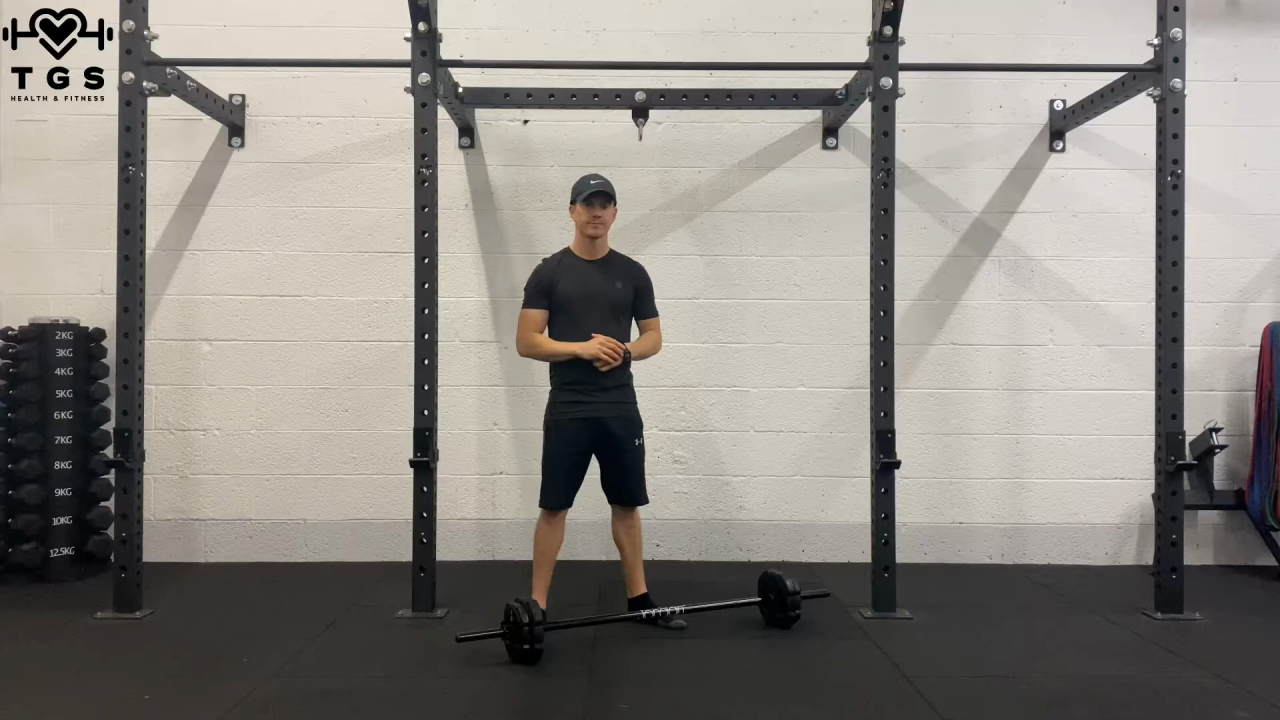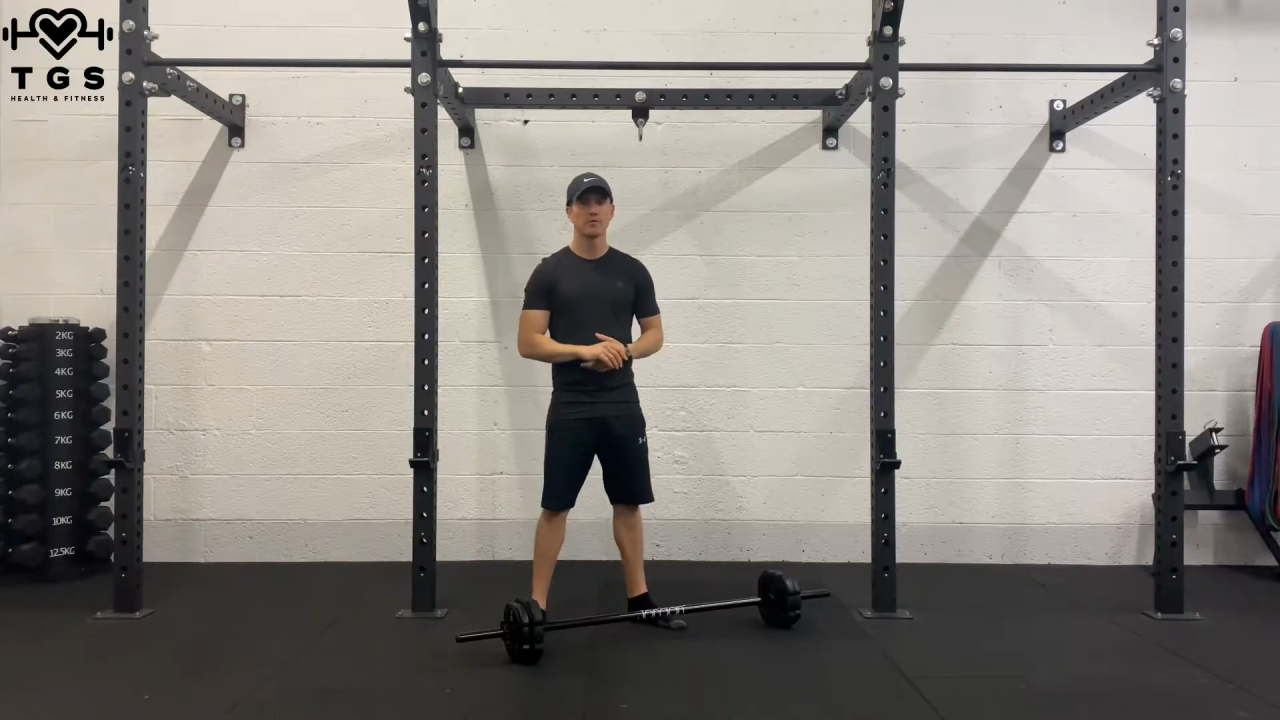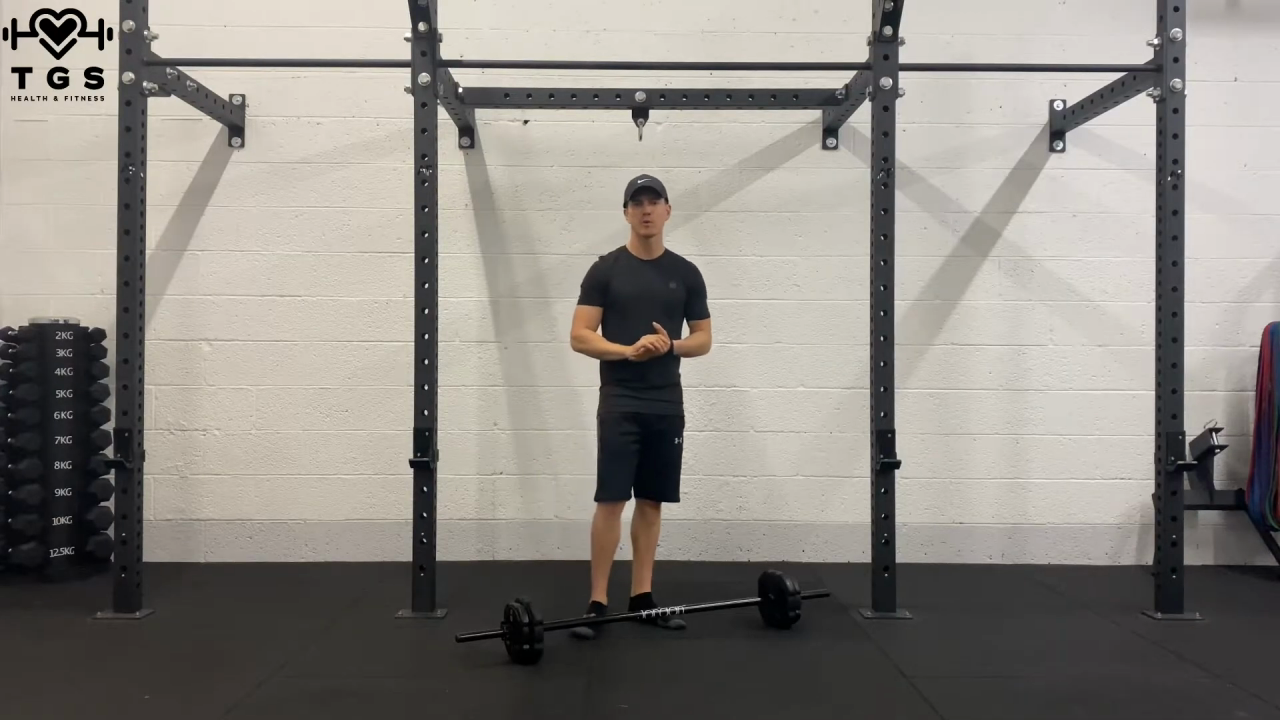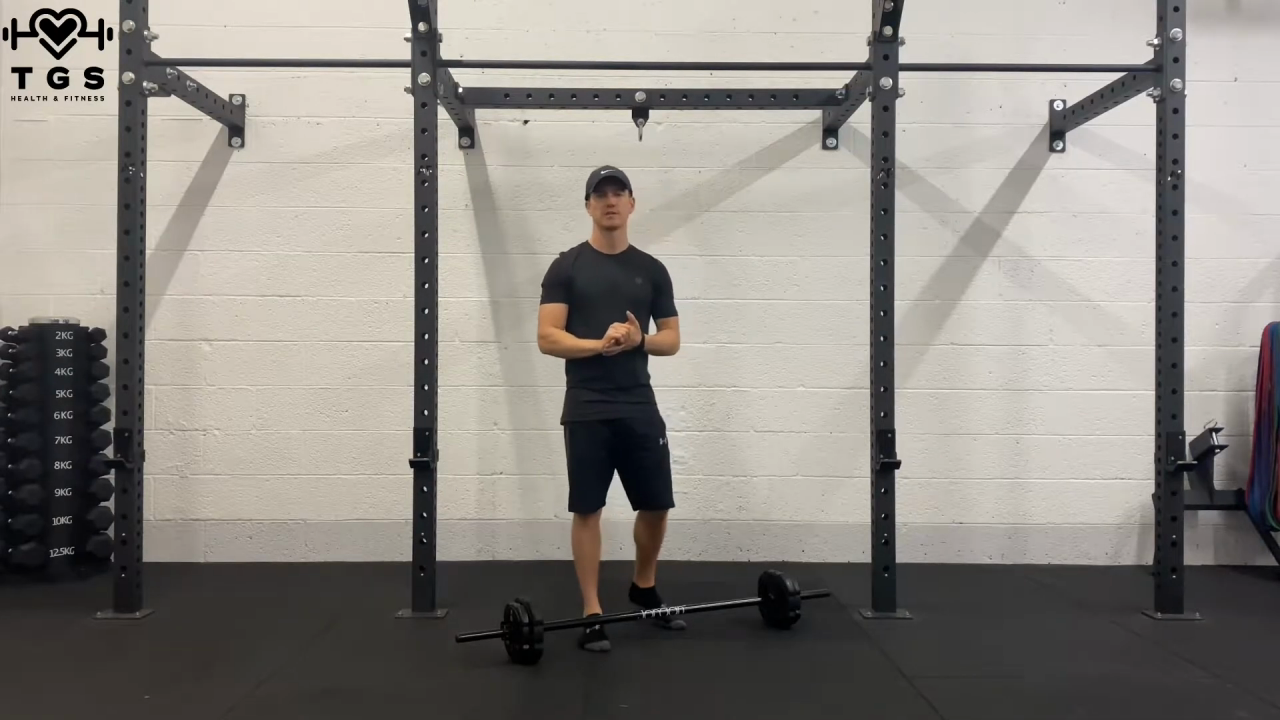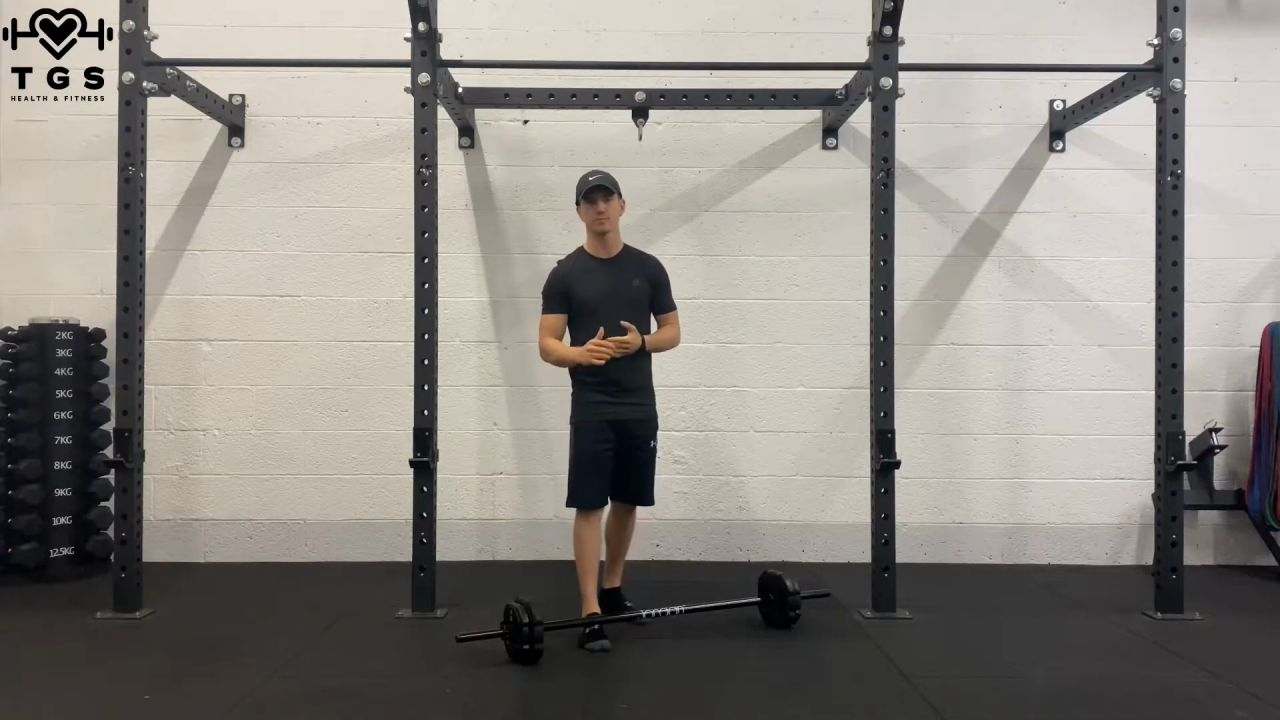
dt=1s
person 1, frame 1
left shoulder: (632, 273)
right shoulder: (550, 272)
left elbow: (653, 337)
right elbow: (526, 341)
left wrist: (624, 351)
right wrist: (581, 348)
left hip: (620, 407)
right hip: (568, 409)
left knee: (627, 504)
right knee: (554, 506)
left ankle: (638, 597)
right ankle: (537, 604)
person 1, frame 2
left shoulder: (632, 271)
right shoulder: (550, 271)
left elbow: (655, 334)
right elbow: (528, 342)
left wrist: (625, 351)
right wrist: (584, 351)
left hip: (623, 405)
right hip: (571, 408)
left knee: (629, 502)
right knee: (555, 506)
left ankle: (638, 596)
right ankle: (537, 604)
person 1, frame 3
left shoulder: (685, 273)
right shoulder: (606, 269)
left elbow: (704, 338)
right elbow: (580, 336)
left wrist: (671, 345)
right wrist: (629, 350)
left hip: (667, 404)
right hip: (620, 401)
left knee: (651, 502)
right knee: (611, 500)
left ankle: (642, 595)
right ankle: (598, 600)
person 1, frame 4
left shoulder: (651, 269)
right shoulder: (567, 266)
left elbow: (671, 340)
right elbow: (547, 338)
left wrist: (638, 339)
right wrist: (599, 343)
left hip: (640, 407)
right hip: (587, 409)
left knee: (656, 505)
right knee: (587, 509)
left ankle: (645, 588)
right ankle: (592, 612)
person 1, frame 5
left shoulder: (648, 267)
right shoulder: (565, 273)
left elbow: (672, 331)
right elbow: (547, 344)
left wrist: (641, 342)
right wrist: (581, 354)
left hip: (640, 406)
right hip: (592, 408)
left knee: (628, 504)
right knee: (589, 507)
left ankle: (612, 588)
right ankle: (591, 610)
